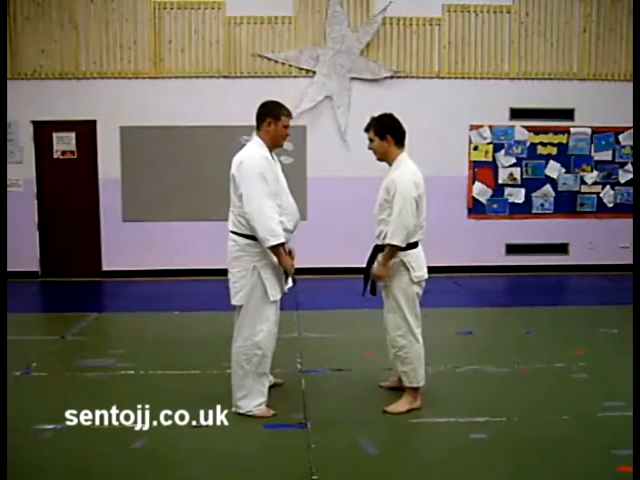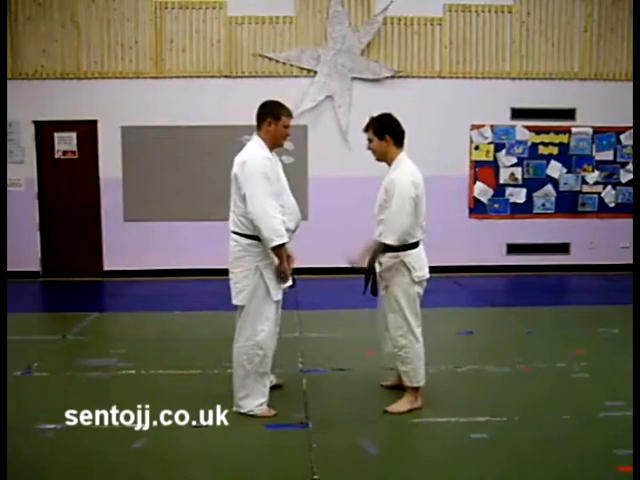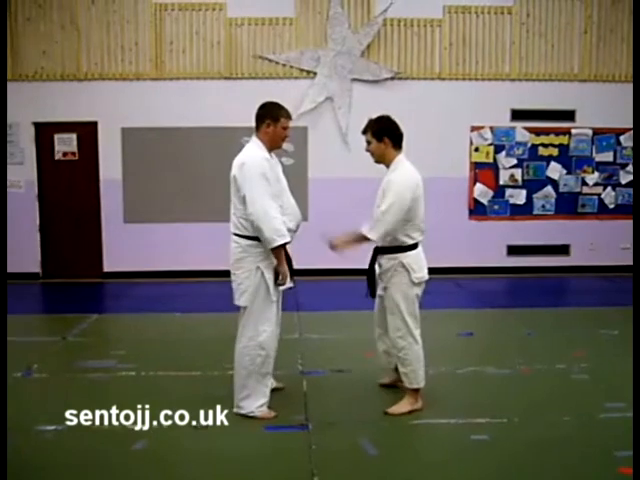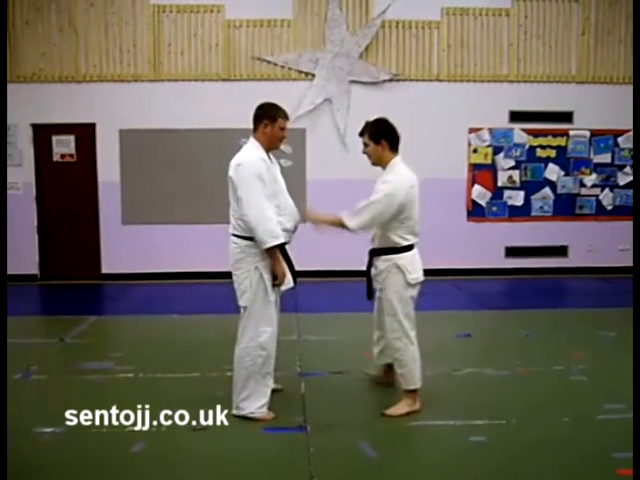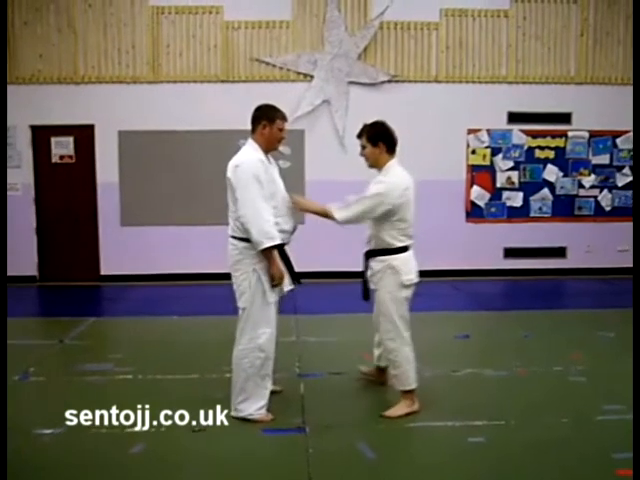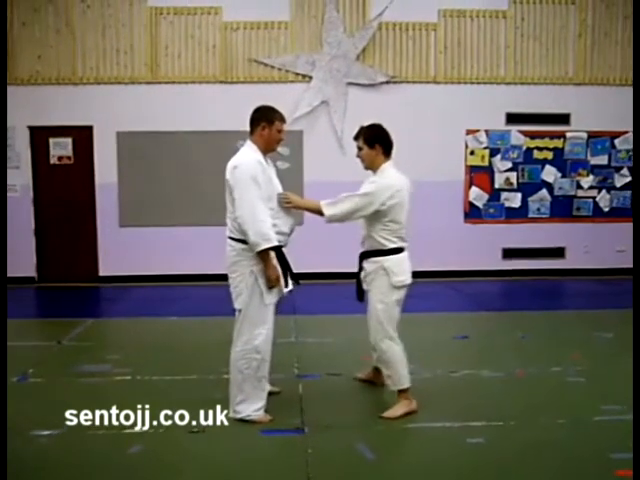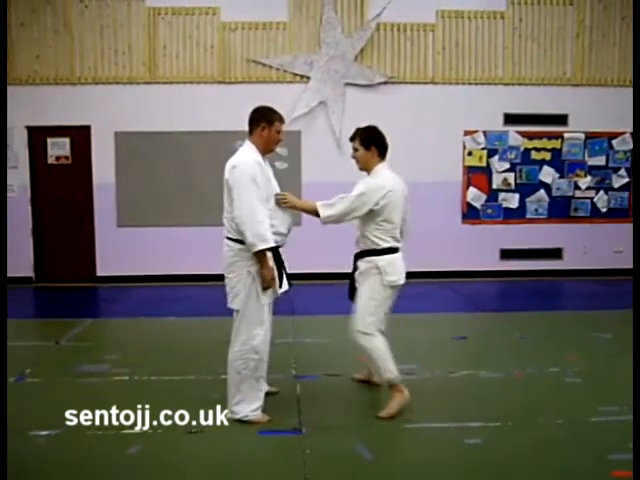
dt=0.3s
person 1, frame 1
left shoulder: (264, 156)
right shoulder: (253, 160)
right elbow: (259, 213)
left wrist: (284, 246)
right wrist: (281, 254)
left hip: (263, 250)
right hip: (253, 253)
left knee: (266, 321)
right knee: (254, 328)
left ankle: (259, 376)
right ankle: (248, 400)
person 1, frame 2
left shoulder: (264, 156)
right shoulder: (255, 159)
right elbow: (262, 213)
left wrist: (282, 250)
right wrist: (281, 256)
left hip: (264, 250)
right hip: (254, 253)
left knee: (267, 322)
right knee: (256, 328)
left ankle: (261, 377)
right ankle: (249, 400)
person 1, frame 3
left shoulder: (264, 158)
right shoulder: (253, 161)
right elbow: (263, 215)
left wrist: (280, 255)
right wrist: (279, 258)
left hip: (264, 252)
right hip: (255, 254)
left knee: (268, 324)
right knee: (258, 330)
left ankle: (260, 380)
right ankle: (249, 401)
person 1, frame 4
left shoulder: (264, 159)
right shoulder: (250, 162)
right elbow: (258, 216)
left wrist: (277, 256)
right wrist: (276, 259)
left hip: (265, 251)
right hip: (256, 254)
left knee: (266, 324)
right knee: (258, 329)
left ankle: (260, 381)
right ankle: (248, 403)
person 1, frame 5
left shoulder: (263, 160)
right shoulder: (248, 163)
right elbow: (254, 217)
left wrist: (275, 257)
right wrist: (273, 260)
left hip: (265, 252)
right hip: (254, 255)
left knee: (264, 325)
right knee: (257, 330)
left ankle: (258, 383)
right ankle: (247, 404)
person 1, frame 6
left shoulder: (260, 161)
right shoulder: (246, 164)
right elbow: (252, 218)
left wrist: (271, 259)
right wrist: (268, 262)
left hip: (261, 253)
right hip: (252, 257)
left knee: (261, 326)
right knee: (253, 332)
left ankle: (256, 384)
right ankle: (245, 406)
person 1, frame 7
left shoulder: (256, 162)
right shoulder: (246, 164)
right elbow: (249, 218)
left wrist: (267, 259)
right wrist: (264, 263)
left hip: (258, 253)
right hip: (249, 257)
left knee: (259, 326)
right knee: (251, 332)
left ankle: (254, 384)
right ankle: (243, 406)
person 2, frame 1
left shoulder: (403, 176)
right shoulder: (400, 171)
left elbow: (401, 228)
left wrist: (384, 263)
right wrist: (385, 261)
left hip: (401, 261)
right hip: (397, 259)
left knee: (404, 327)
right knee: (396, 324)
left ankle: (413, 394)
right ankle: (404, 377)
person 2, frame 2
left shoulder: (401, 176)
right shoulder: (400, 170)
left elbow: (396, 228)
left wrist: (369, 254)
right wrist: (374, 251)
left hip: (402, 261)
right hip: (396, 260)
left knee: (404, 327)
right knee: (392, 323)
left ankle: (413, 394)
right ankle: (403, 376)
person 2, frame 3
left shoulder: (401, 179)
right shoulder: (399, 173)
left elbow: (383, 225)
left wrist: (347, 241)
right wrist: (353, 237)
left hip: (402, 263)
right hip: (393, 260)
left knee: (403, 329)
right knee: (384, 321)
left ankle: (414, 395)
right ankle: (399, 373)
person 2, frame 4
left shoulder: (396, 181)
right shoulder: (397, 175)
left elbow: (364, 216)
right elbow: (373, 213)
left wrist: (323, 219)
left hip: (397, 264)
right hip: (391, 261)
left knee: (400, 329)
right knee: (384, 321)
left ankle: (411, 397)
right ankle: (389, 371)
person 2, frame 5
left shoulder: (390, 183)
right shoulder: (395, 177)
left elbow: (352, 211)
left wrist: (310, 206)
left hip: (392, 265)
right hip: (388, 261)
left knee: (395, 330)
right knee: (383, 322)
left ankle: (409, 398)
right ankle: (381, 369)
person 2, frame 6
left shoulder: (382, 185)
right shoulder: (396, 180)
left elbow: (343, 208)
left wrist: (301, 203)
left hip: (386, 267)
right hip: (386, 262)
left knee: (384, 332)
right knee: (378, 326)
left ankle: (406, 397)
right ankle: (379, 372)
person 2, frame 7
left shoulder: (375, 185)
right shoulder: (395, 182)
left elbow: (338, 209)
right elbow: (402, 222)
left wrist: (297, 204)
left hip: (379, 265)
right hip: (385, 260)
left knee: (364, 329)
right knee: (370, 324)
left ankle: (398, 390)
right ankle: (375, 372)
